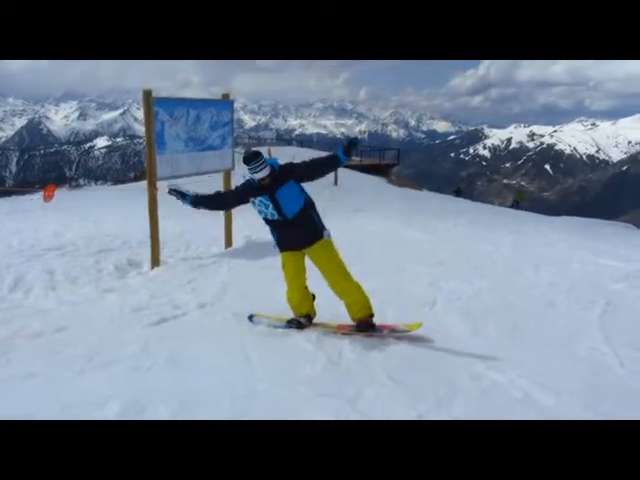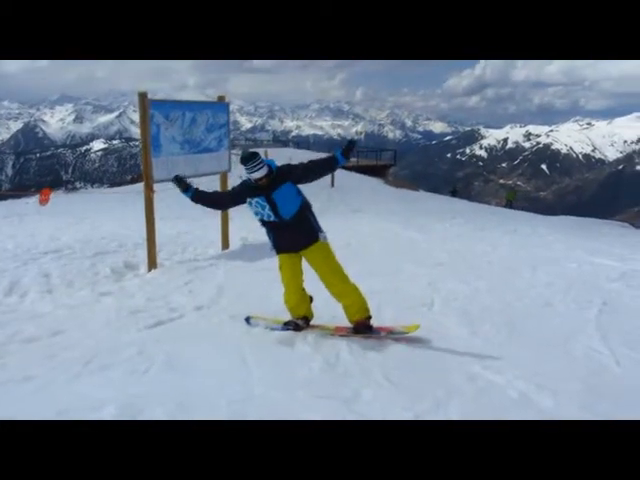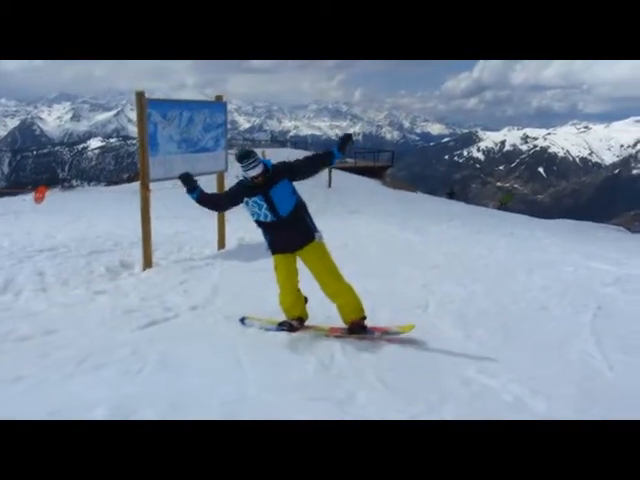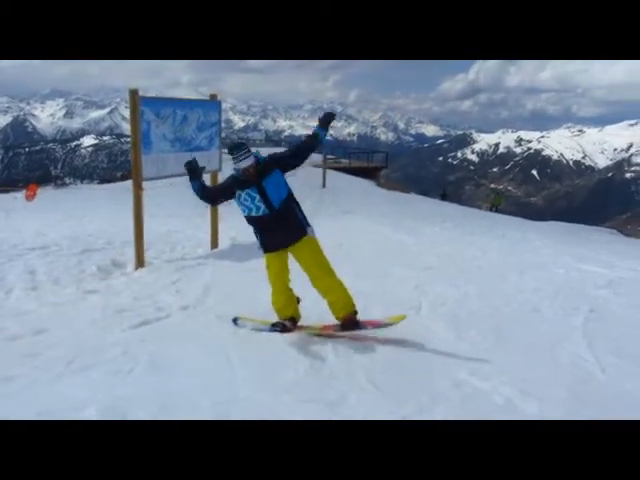
dt=0.3s
person 1, frame 1
left shoulder: (288, 172)
right shoulder: (249, 189)
left elbow: (317, 167)
right elbow: (222, 200)
left wrist: (342, 156)
right wrist: (190, 199)
left hip: (312, 233)
right hip: (287, 242)
left knee: (338, 277)
right knee: (295, 284)
left ankle: (362, 315)
right ankle: (304, 313)
person 1, frame 2
left shoulder: (285, 174)
right shoulder: (246, 190)
left elbow: (314, 169)
right elbow: (219, 200)
left wrist: (341, 157)
right wrist: (190, 192)
left hip: (309, 236)
right hip: (283, 244)
left knee: (335, 279)
right knee: (292, 286)
left ankle: (359, 317)
right ankle: (301, 315)
person 1, frame 3
left shoulder: (281, 172)
right shoulder: (242, 190)
left elbow: (310, 164)
right elbow: (217, 203)
left wrist: (337, 151)
right wrist: (194, 191)
left hip: (304, 235)
right hip: (279, 244)
left knee: (330, 279)
right knee: (287, 286)
left ankle: (355, 318)
right ankle: (296, 316)
person 1, frame 4
left shoulder: (272, 164)
right shoulder: (234, 184)
left elbow: (300, 151)
right elbow: (209, 196)
left wrist: (321, 129)
right wrist: (196, 179)
left hip: (297, 231)
right hip: (270, 241)
left knee: (322, 275)
right knee: (278, 284)
left ankle: (346, 314)
right ankle: (288, 317)
